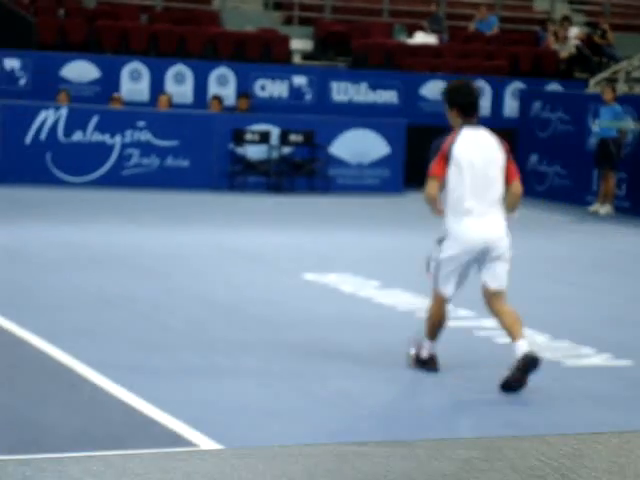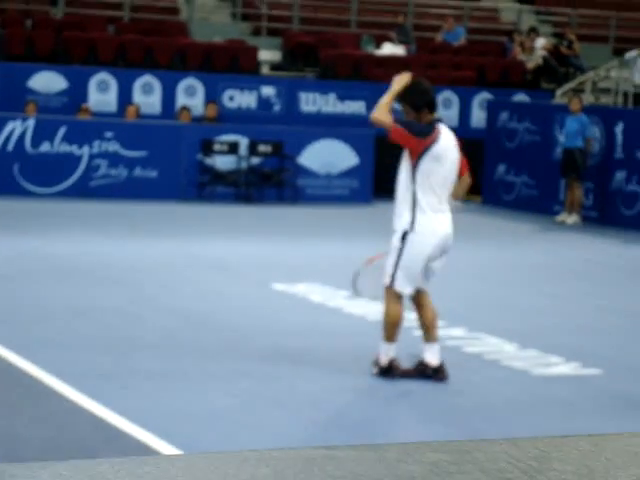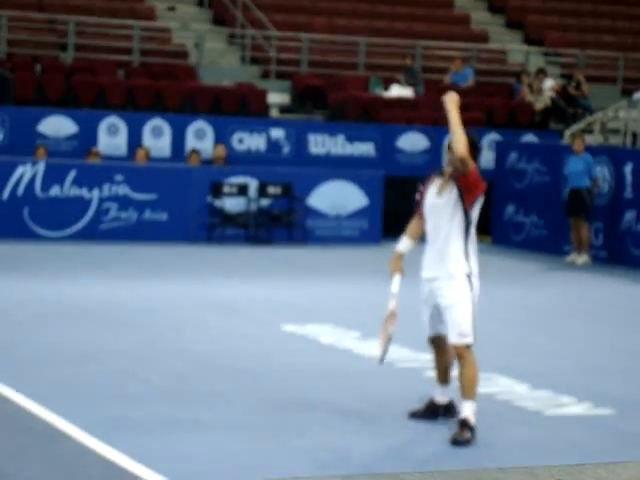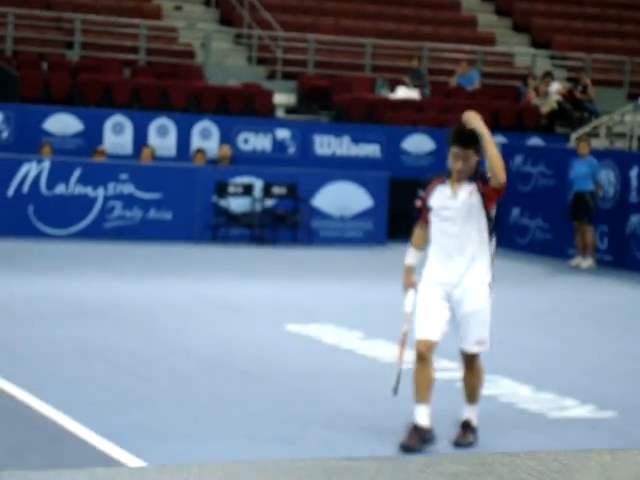
dt=0.5s
person 1, frame 1
left shoulder: (449, 144)
right shoulder: (497, 143)
left elbow: (431, 193)
right elbow: (516, 190)
left wrist: (440, 211)
left hip: (462, 231)
right hip: (496, 230)
left knee: (441, 296)
right knee: (497, 299)
left ankle: (426, 353)
right ankle: (522, 352)
person 1, frame 2
left shoulder: (424, 137)
right shoulder: (445, 136)
left elbow: (378, 116)
left wrist: (396, 86)
left hip: (417, 229)
right hip: (440, 227)
left knee: (394, 292)
right knee: (419, 294)
left ankle: (386, 360)
right ankle: (432, 363)
person 1, frame 3
left shoulder: (472, 186)
right shoulder: (431, 183)
left elbow: (461, 154)
right elbow: (420, 219)
left wrist: (452, 109)
right wrist: (399, 253)
left hip: (459, 277)
right hip: (432, 274)
left knee: (461, 347)
right knee: (438, 340)
left ankle: (467, 420)
right ankle: (442, 401)
person 1, frame 4
left shoulder: (484, 186)
right shoulder: (434, 188)
left elbow: (501, 177)
right elbow: (422, 228)
left wrist: (484, 133)
right wrist: (409, 267)
left hip: (473, 283)
right hip: (434, 281)
left knee: (470, 356)
right knee: (424, 349)
left ankle: (469, 422)
right ankle: (422, 426)
person 2, frame 1
left shoulder: (617, 109)
right shoulder: (602, 108)
left elbow: (622, 128)
left wrist: (618, 143)
right wrist: (600, 138)
left hip: (612, 142)
right hip: (602, 142)
left knee: (610, 173)
right knee: (602, 173)
left ankle: (609, 204)
right ankle: (600, 202)
person 2, frame 2
left shoulder: (583, 119)
right shoulder: (567, 118)
left elbow: (587, 138)
left wrist: (583, 152)
right wrist: (566, 148)
left hip: (578, 152)
right hip: (567, 151)
left knee: (576, 183)
right knee: (568, 183)
left ankle: (576, 214)
right ankle: (566, 212)
person 2, frame 3
left shoulder: (587, 158)
right shoulder: (570, 159)
left elbow: (593, 177)
left wrist: (590, 190)
right wrist: (570, 188)
left hip: (584, 192)
right hip: (572, 192)
left knee: (583, 223)
right knee: (573, 223)
left ankle: (585, 254)
right ankle: (575, 252)
person 2, frame 4
left shoulder: (592, 162)
right shoulder: (575, 162)
left elbow: (597, 180)
left wrist: (593, 193)
right wrist: (573, 192)
left hip: (588, 195)
right hip: (576, 195)
left knee: (587, 226)
right knee: (578, 226)
left ankle: (590, 257)
right ankle: (580, 255)
